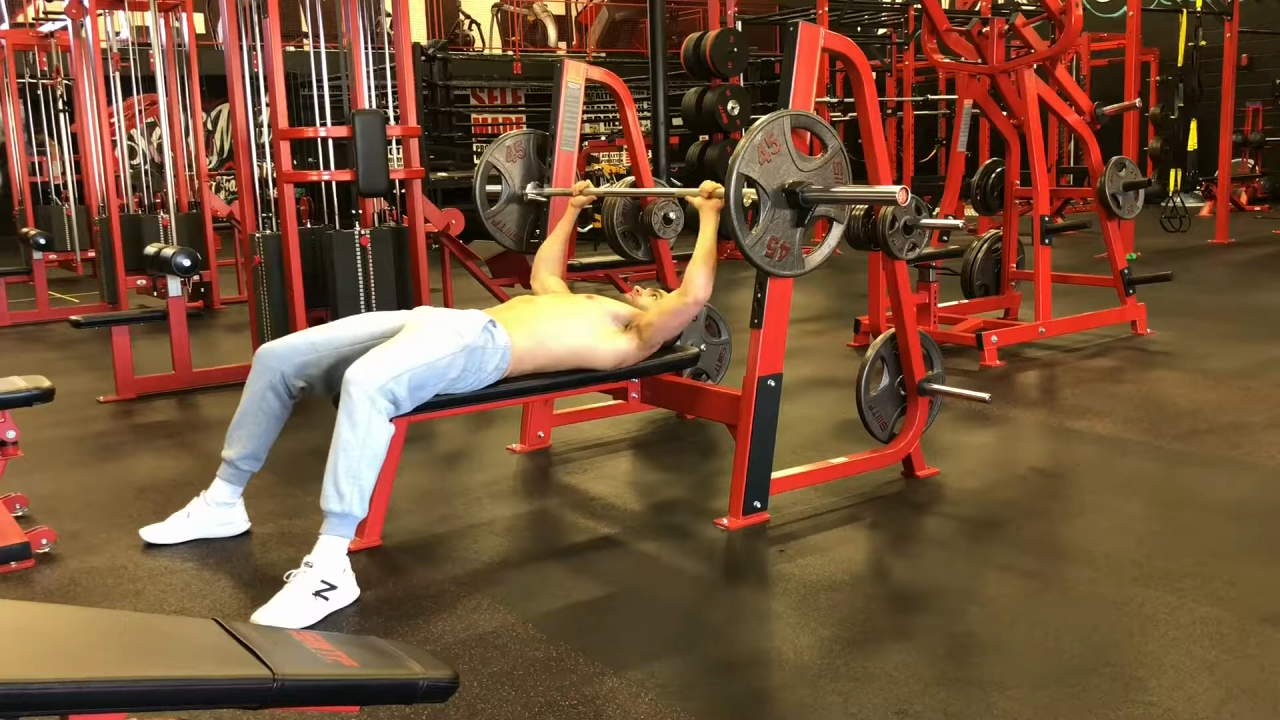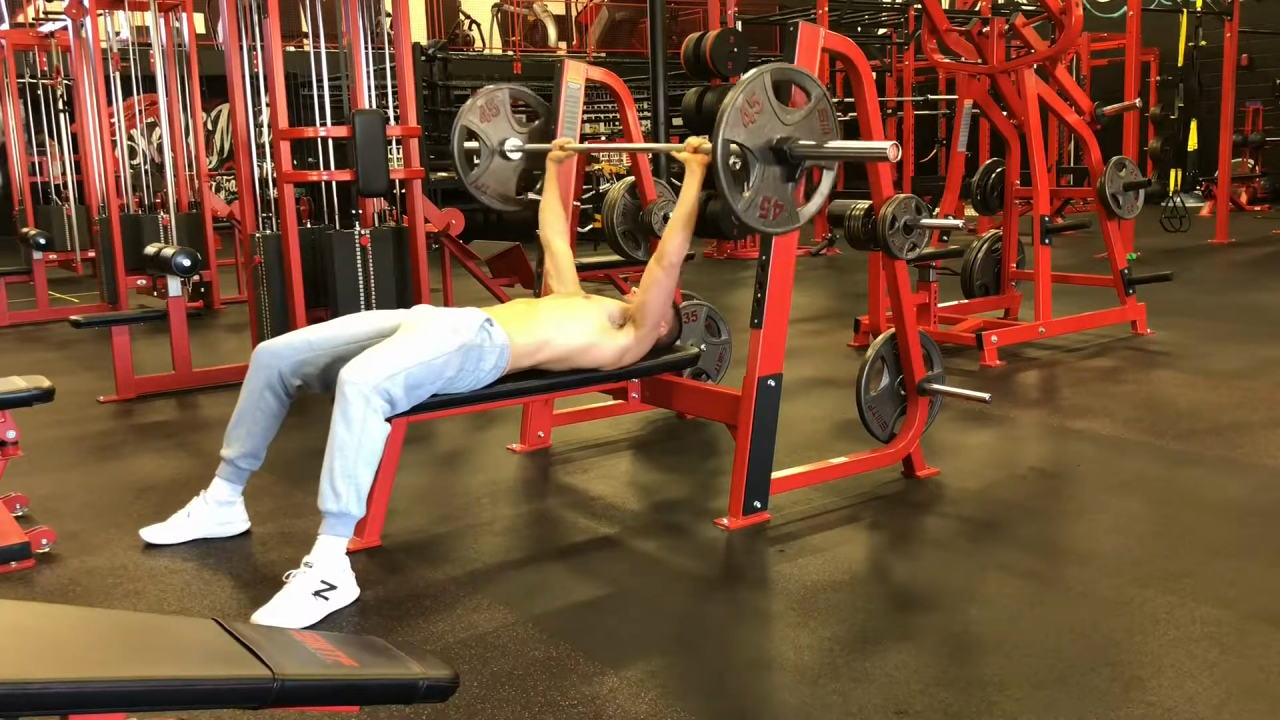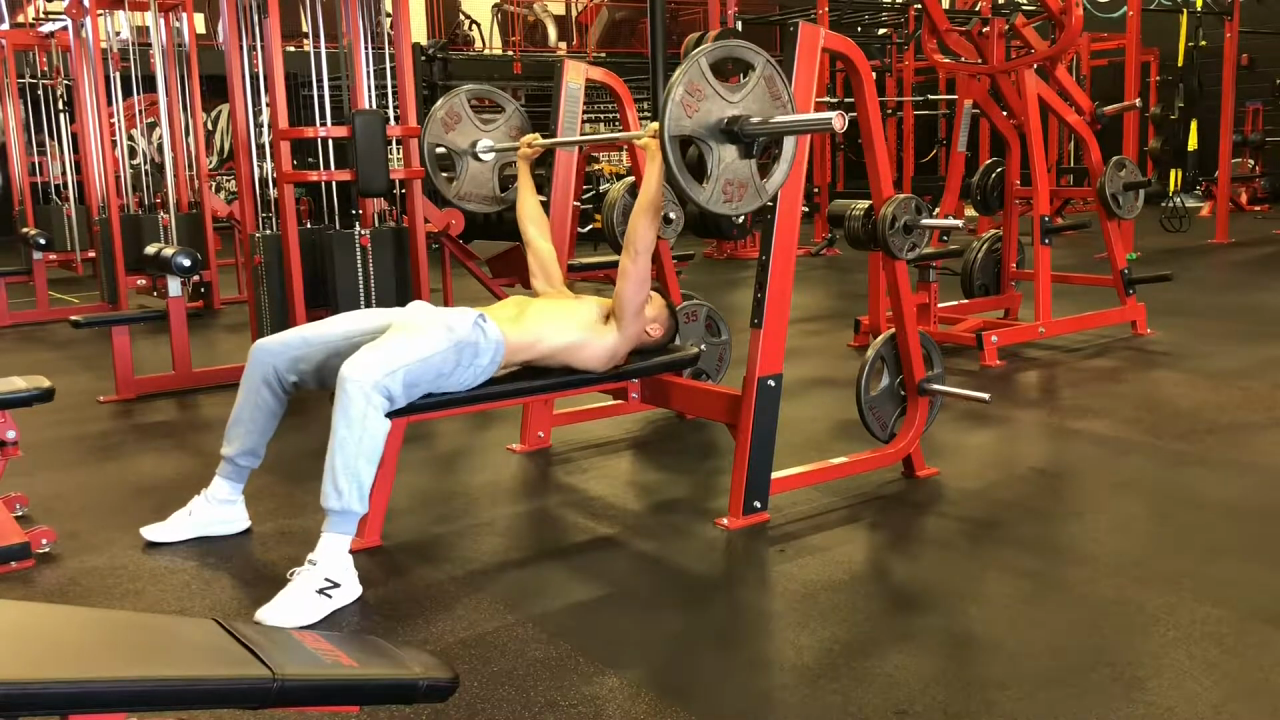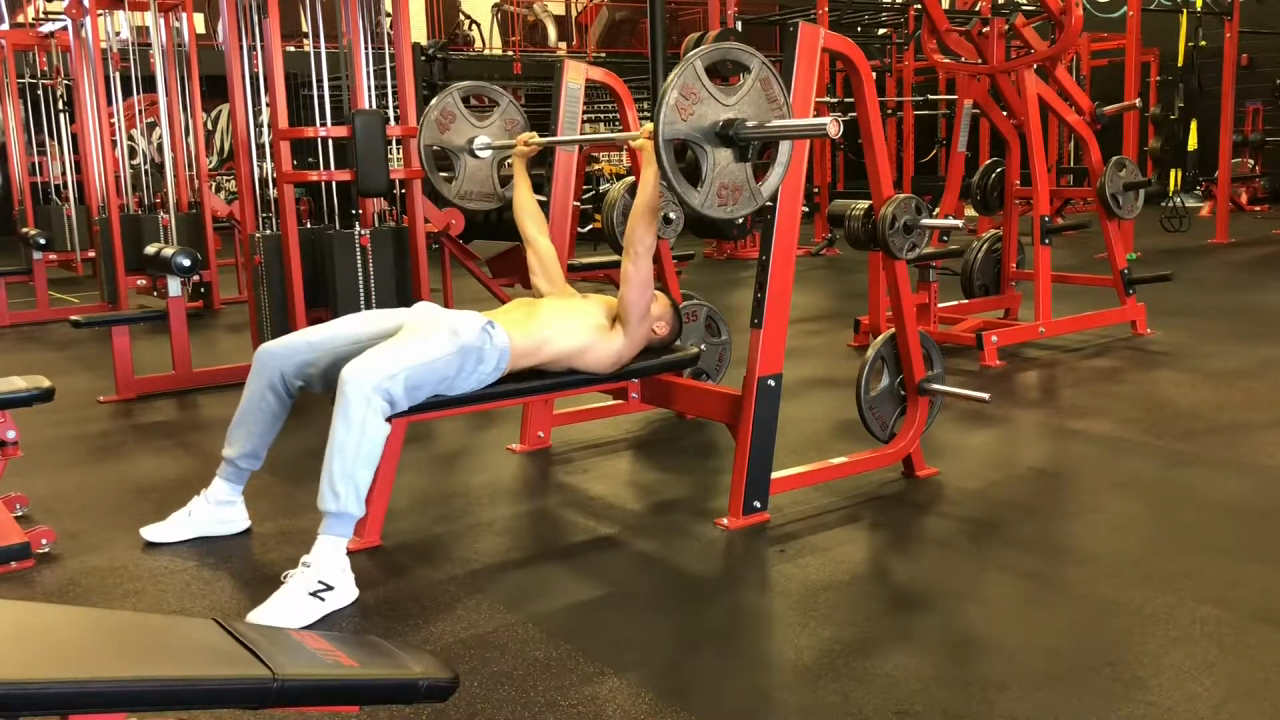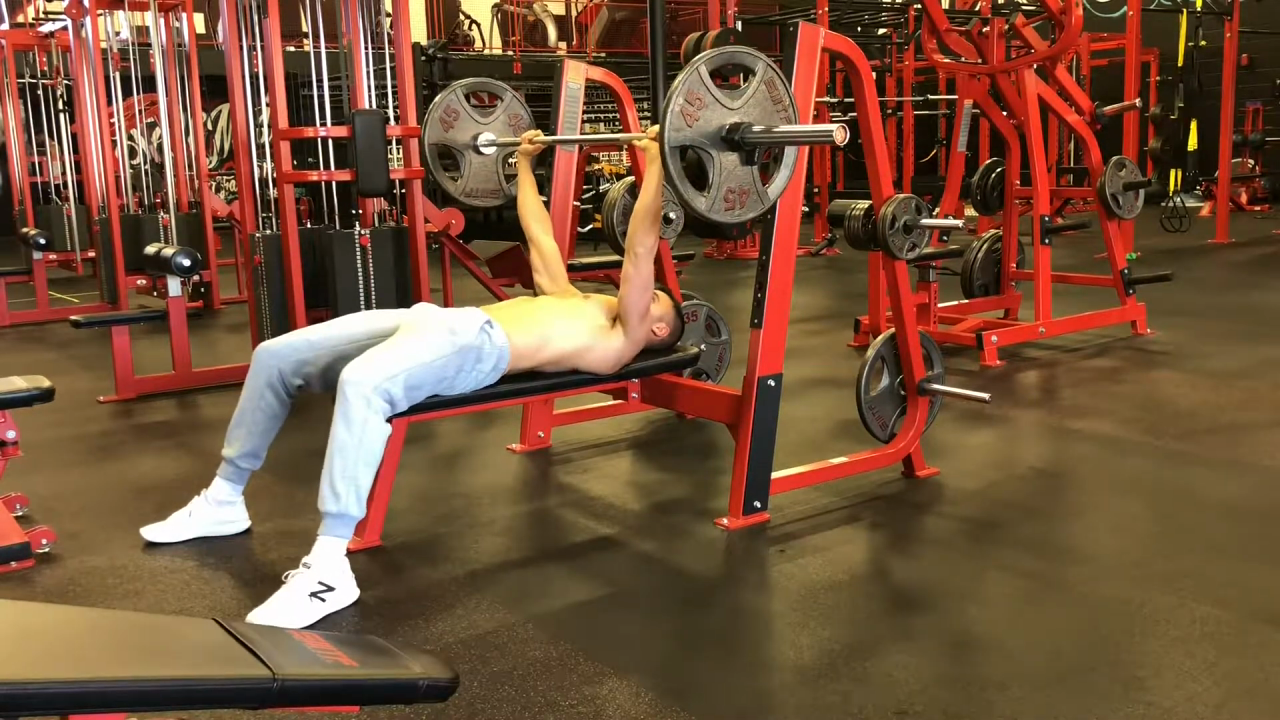
dt=1s
person 1, frame 1
left shoulder: (633, 339)
right shoulder: (589, 307)
left elbow: (693, 297)
right elbow: (542, 274)
left wrist: (708, 217)
right wrist: (572, 209)
left hip: (482, 344)
right hip: (440, 320)
left knee: (366, 384)
right knee: (276, 358)
left ankle: (331, 566)
right ankle: (223, 501)
person 1, frame 2
left shoulder: (629, 338)
right shoulder: (581, 305)
left elbow: (668, 261)
right elbow: (554, 242)
left wrist: (695, 175)
right wrist: (553, 168)
left hip: (480, 343)
right hip: (438, 320)
left knee: (362, 382)
right knee: (274, 356)
left ankle: (331, 566)
right ankle: (223, 500)
person 1, frame 3
left shoulder: (614, 340)
right shoulder: (569, 303)
left elbow: (638, 251)
right elbow: (536, 239)
left wrist: (655, 163)
right wrist: (524, 167)
left hip: (474, 342)
right hip: (429, 318)
left knee: (361, 378)
right knee: (271, 354)
left ankle: (333, 566)
right ankle: (224, 499)
person 1, frame 4
left shoulder: (624, 338)
right shoulder: (571, 302)
left elbow: (639, 252)
right elbow: (536, 241)
left wrist: (651, 164)
right wrist: (520, 165)
left hip: (480, 345)
right hip: (434, 319)
left knee: (363, 383)
right knee: (277, 357)
left ankle: (329, 566)
right ankle: (224, 499)
person 1, frame 5
left shoulder: (621, 340)
right shoulder: (574, 302)
left elbow: (640, 253)
right elbow: (540, 239)
left wrist: (655, 165)
right wrist: (524, 163)
left hip: (480, 344)
right hip: (435, 319)
left knee: (362, 384)
right knee: (275, 356)
left ankle: (329, 568)
right ankle: (224, 499)
